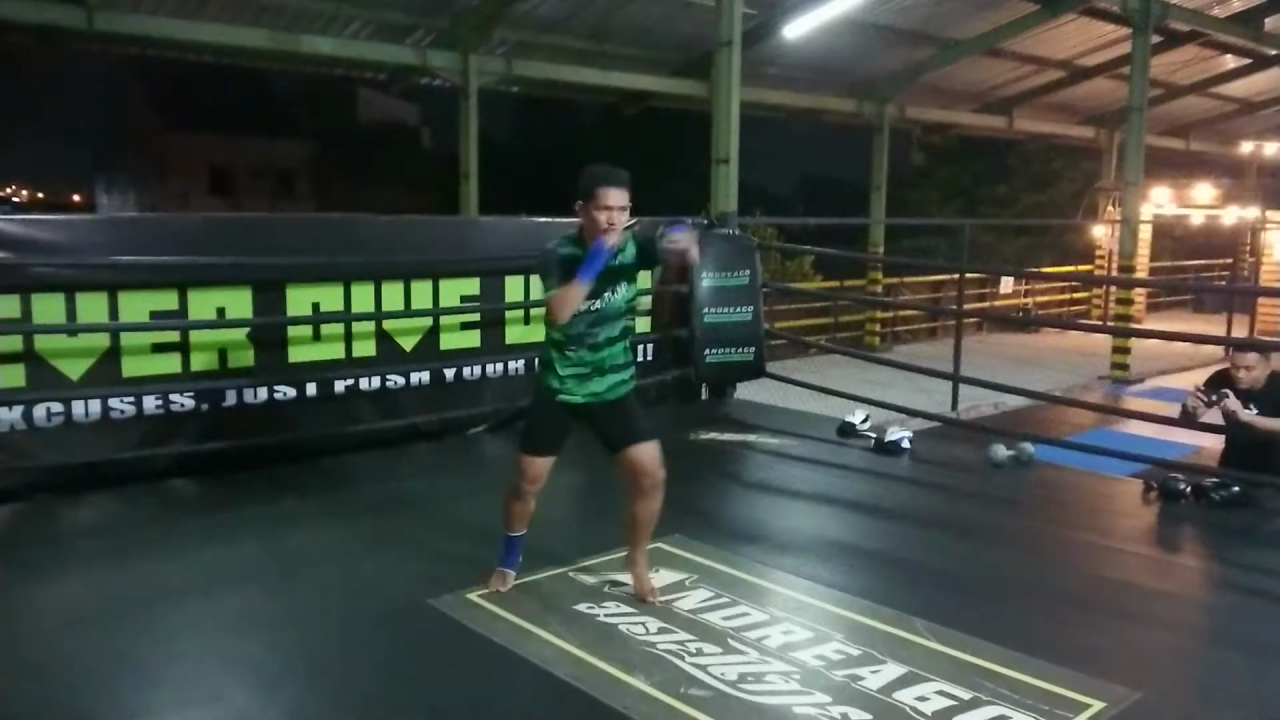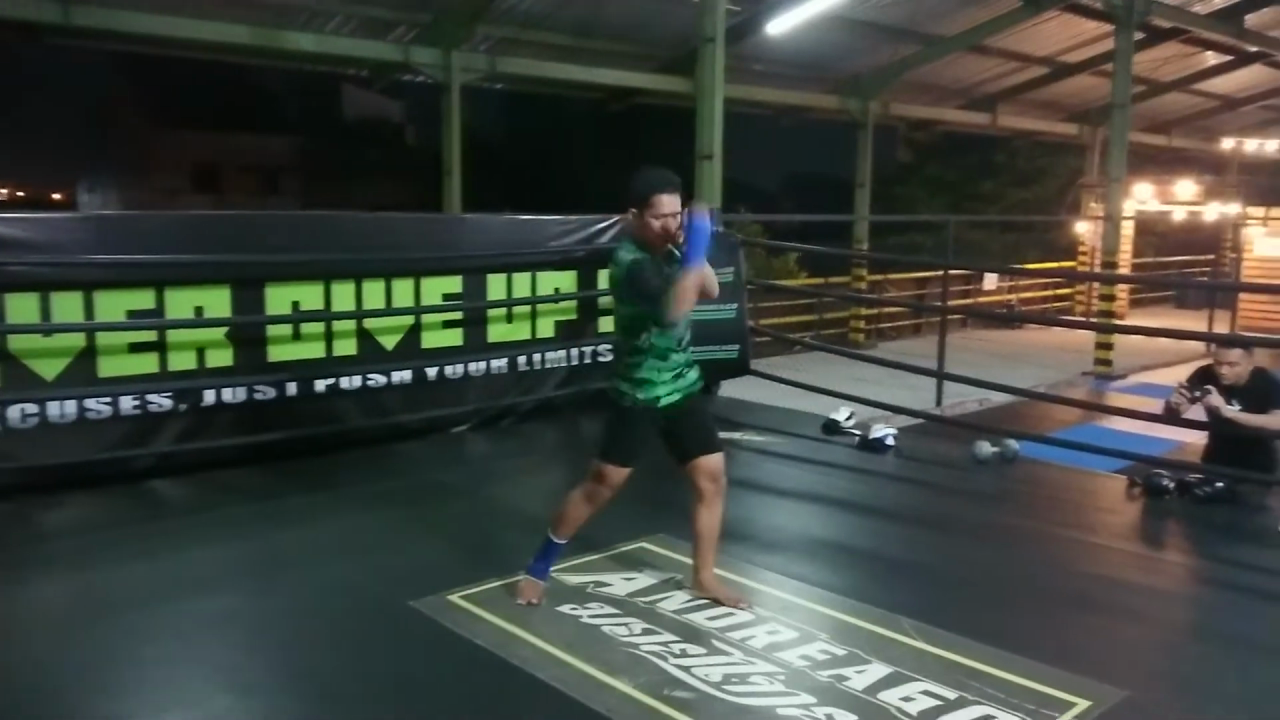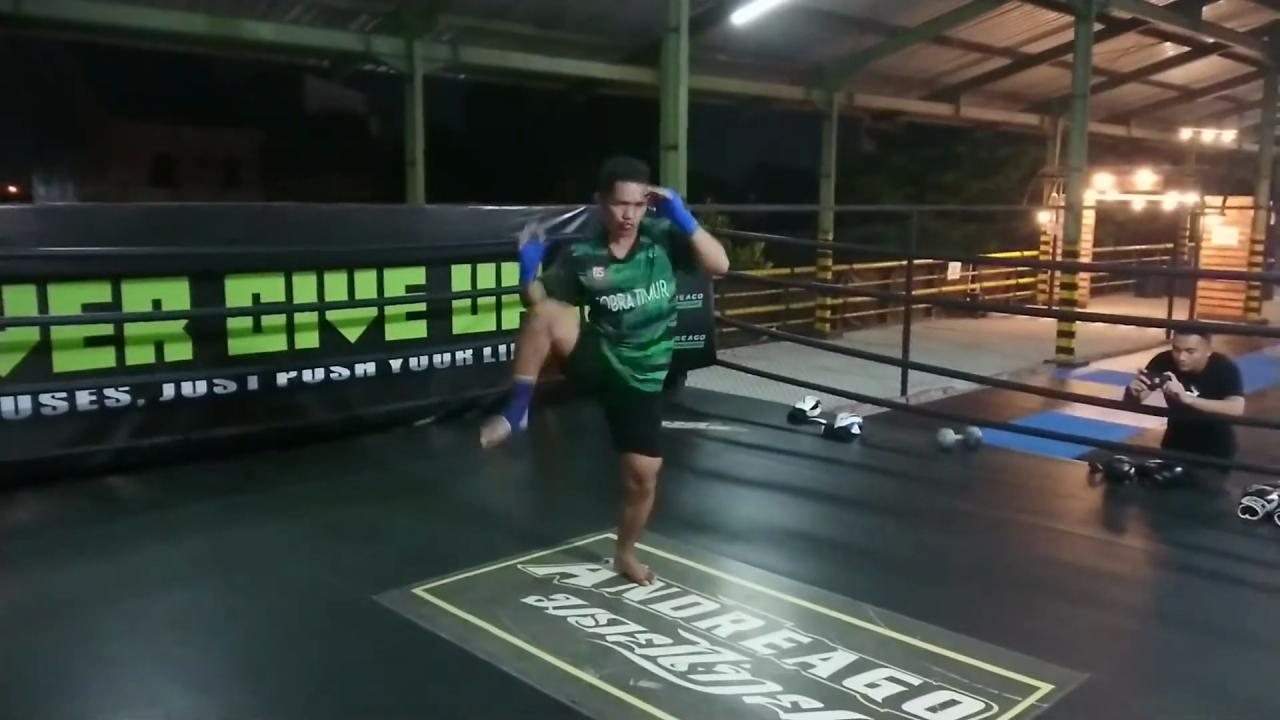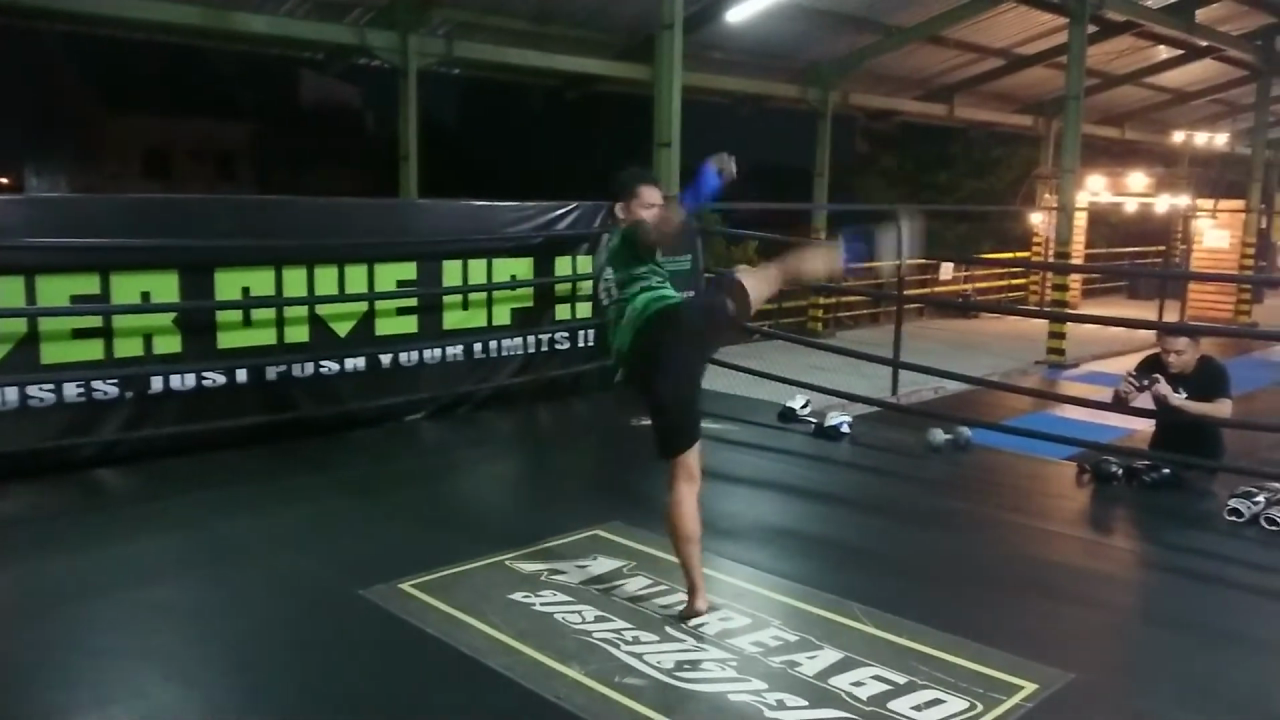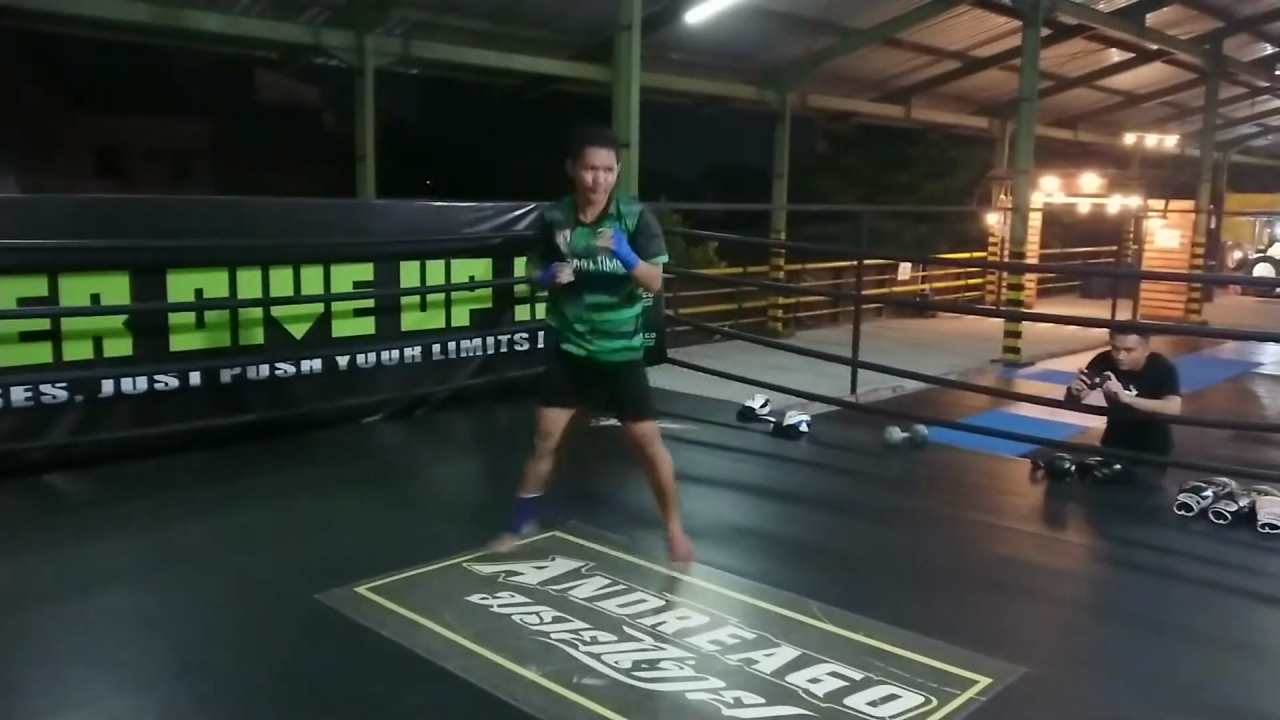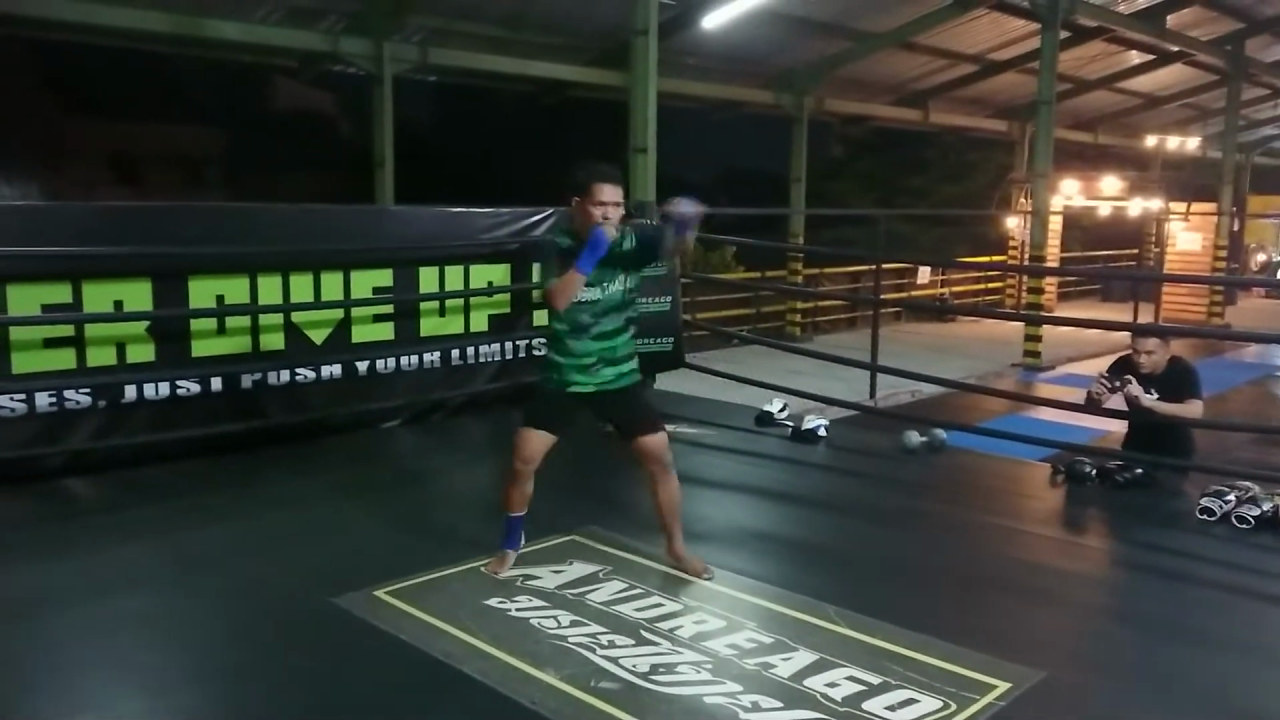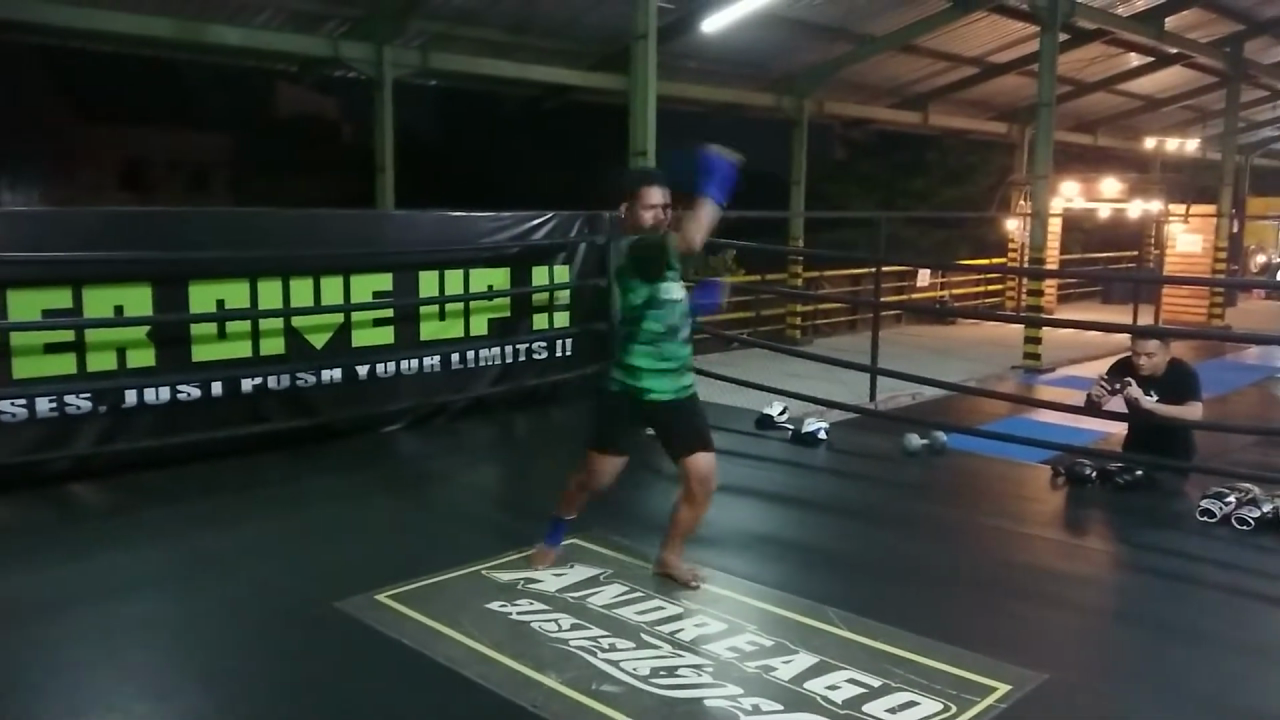
dt=0.7s
person 1, frame 1
left shoulder: (633, 245)
right shoulder: (560, 256)
left elbow: (683, 254)
right elbow: (557, 313)
left wrist: (680, 242)
right wrist: (599, 258)
left hip: (614, 387)
right hip: (561, 389)
left knee: (649, 474)
right knee: (529, 480)
left ankle: (637, 561)
right ankle: (510, 558)
person 1, frame 2
left shoulder: (670, 247)
right shoulder: (630, 264)
left elbow: (710, 291)
right elbow: (676, 311)
left wrist: (694, 246)
right wrist: (699, 242)
left hip: (684, 388)
right hip: (639, 397)
left knee: (712, 479)
right knee: (602, 485)
left ankle: (704, 577)
right ankle: (540, 565)
person 1, frame 3
left shoulder: (665, 238)
right shoulder: (581, 253)
left elbow: (718, 265)
right elbow: (536, 303)
left wrist: (681, 213)
right wrist: (529, 268)
left hip: (640, 380)
right hip: (596, 357)
left knee: (642, 478)
right knee: (547, 319)
left ankle: (625, 552)
right ankle: (514, 413)
person 1, frame 4
left shoulder: (611, 263)
right shoulder: (624, 238)
right elbow: (659, 231)
right wrist: (700, 191)
left hip: (646, 363)
right hip: (673, 328)
left knee: (684, 479)
right knee: (774, 272)
left ankle: (696, 593)
right ankle: (847, 255)
person 1, frame 5
left shoulder: (635, 217)
right shoulder: (554, 219)
left elbow: (653, 281)
right elbow: (536, 278)
left wrist: (623, 251)
right wrist: (551, 276)
left hip: (621, 351)
right hip: (571, 350)
left knee: (647, 442)
right knee: (545, 437)
left ankle: (672, 525)
right ankle: (524, 518)
person 1, frame 6
left shoulder: (632, 240)
right shoulder: (560, 248)
left elbow: (678, 247)
right elbow: (558, 300)
left wrist: (683, 222)
right wrist: (591, 251)
left hip: (620, 377)
right hip: (565, 379)
left knee: (660, 460)
right knee: (522, 460)
left ankle: (677, 547)
right ankle: (511, 541)
person 1, frame 7
left shoulder: (662, 257)
right shoulder: (638, 249)
right elbow: (690, 241)
left wrist: (697, 299)
right wrist: (713, 181)
left hip: (677, 388)
right hip: (634, 386)
left knee: (702, 479)
right knee: (598, 477)
left ankle: (670, 557)
right ankle: (555, 536)
